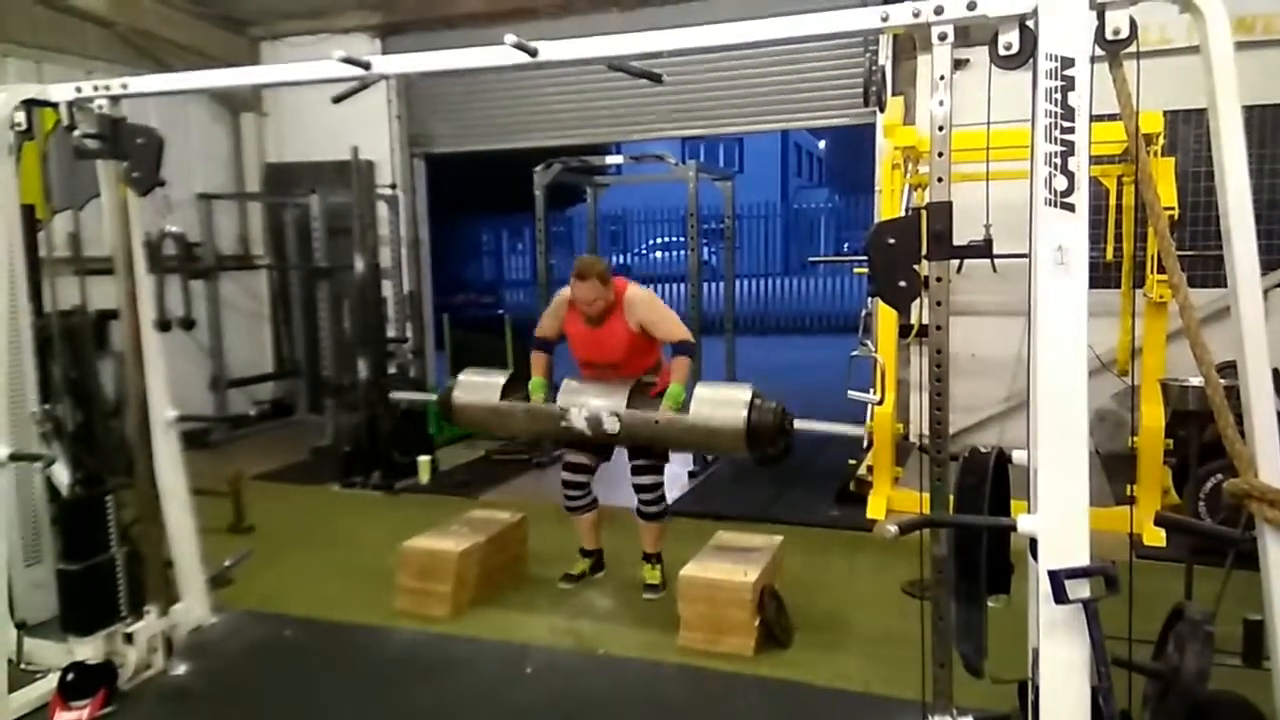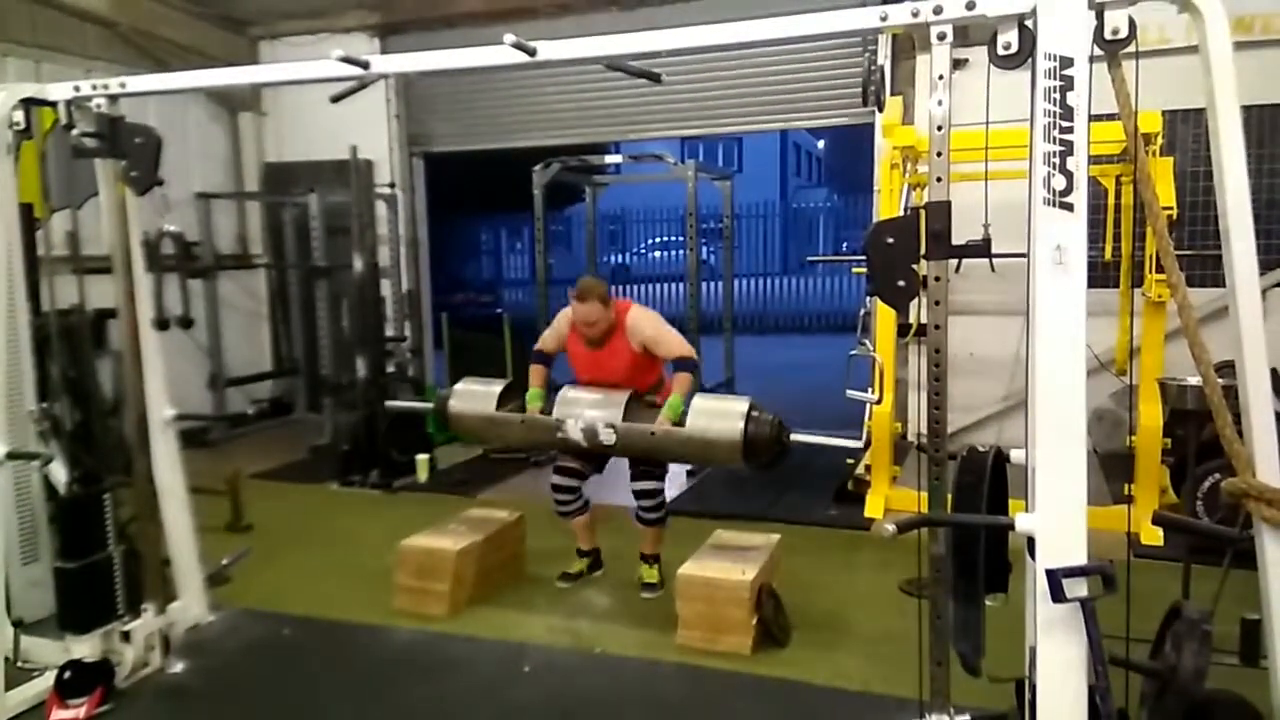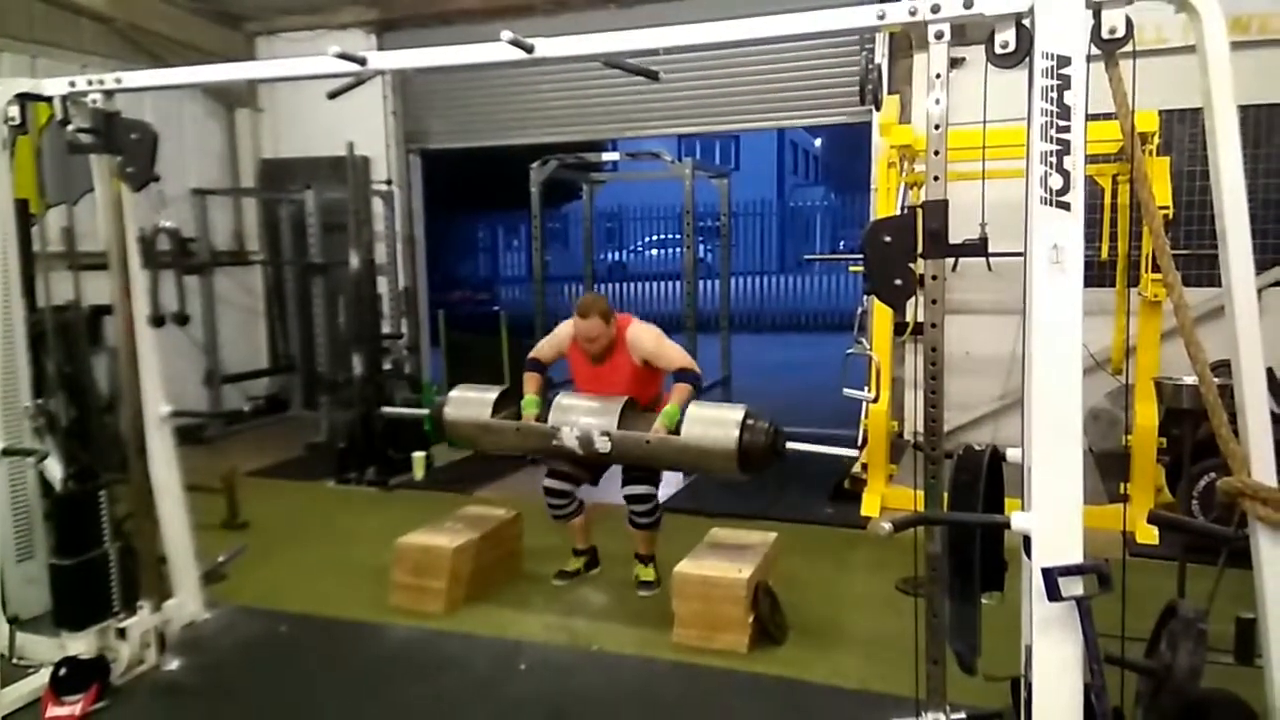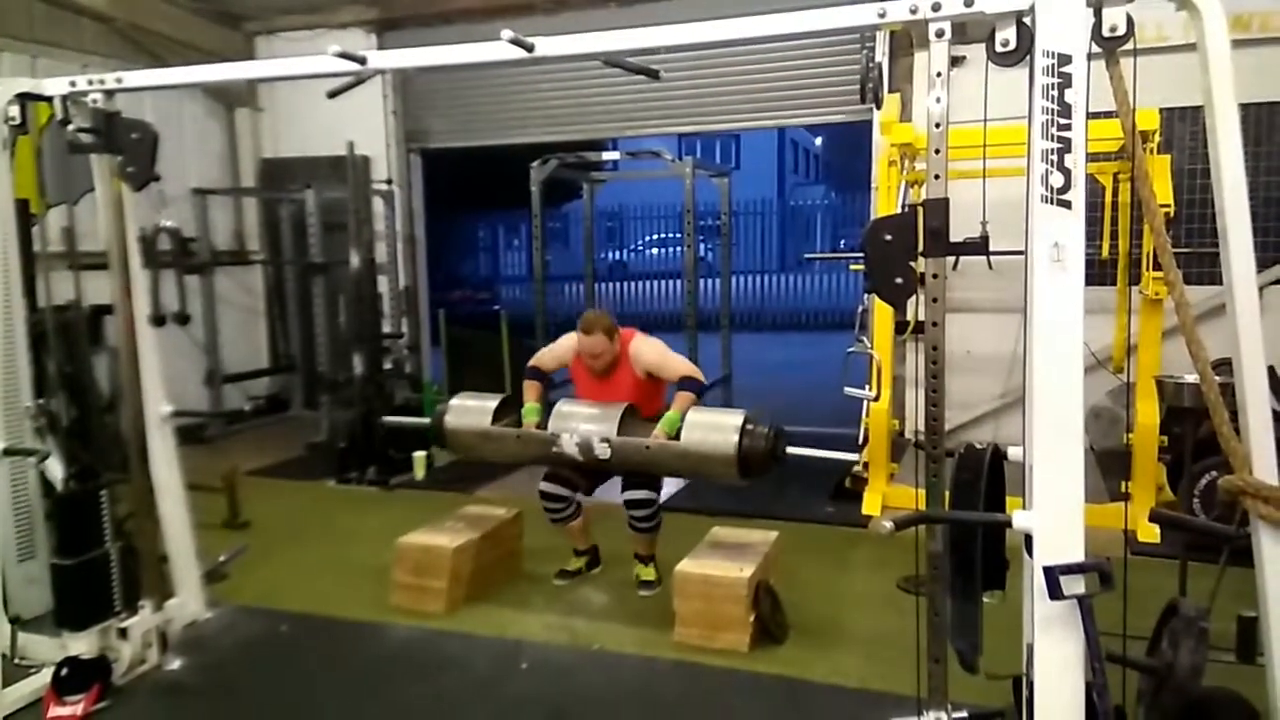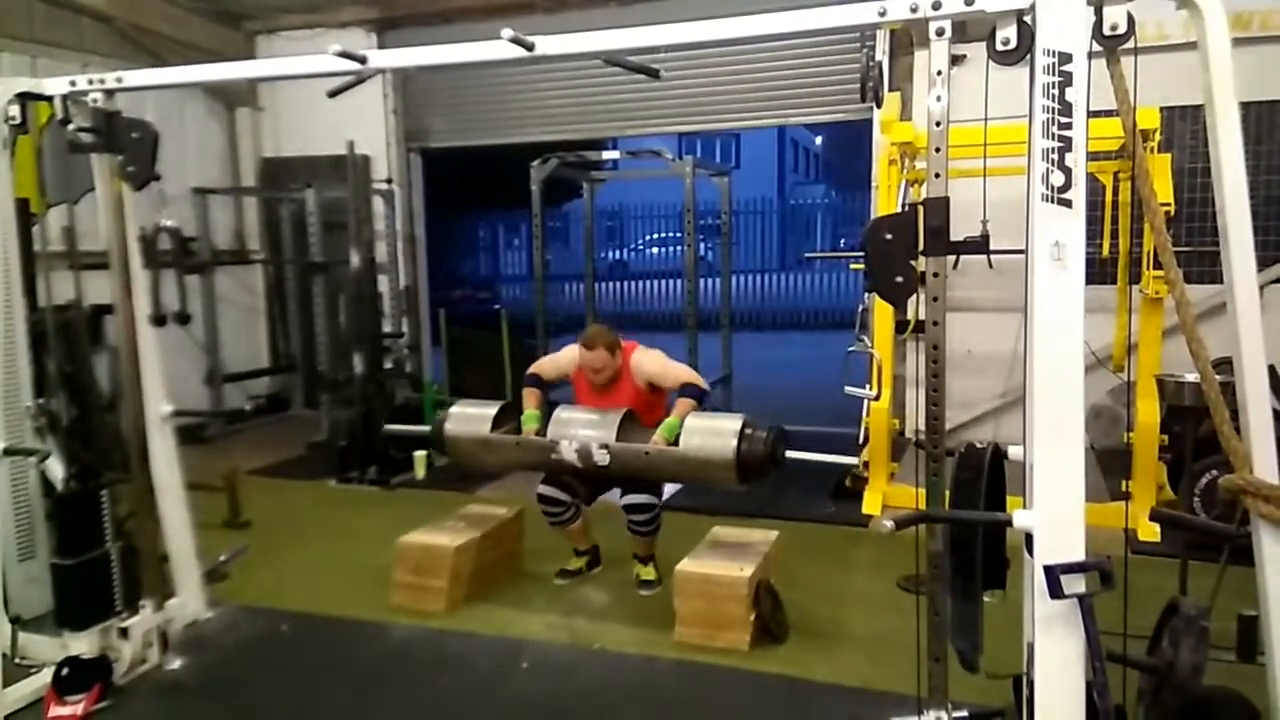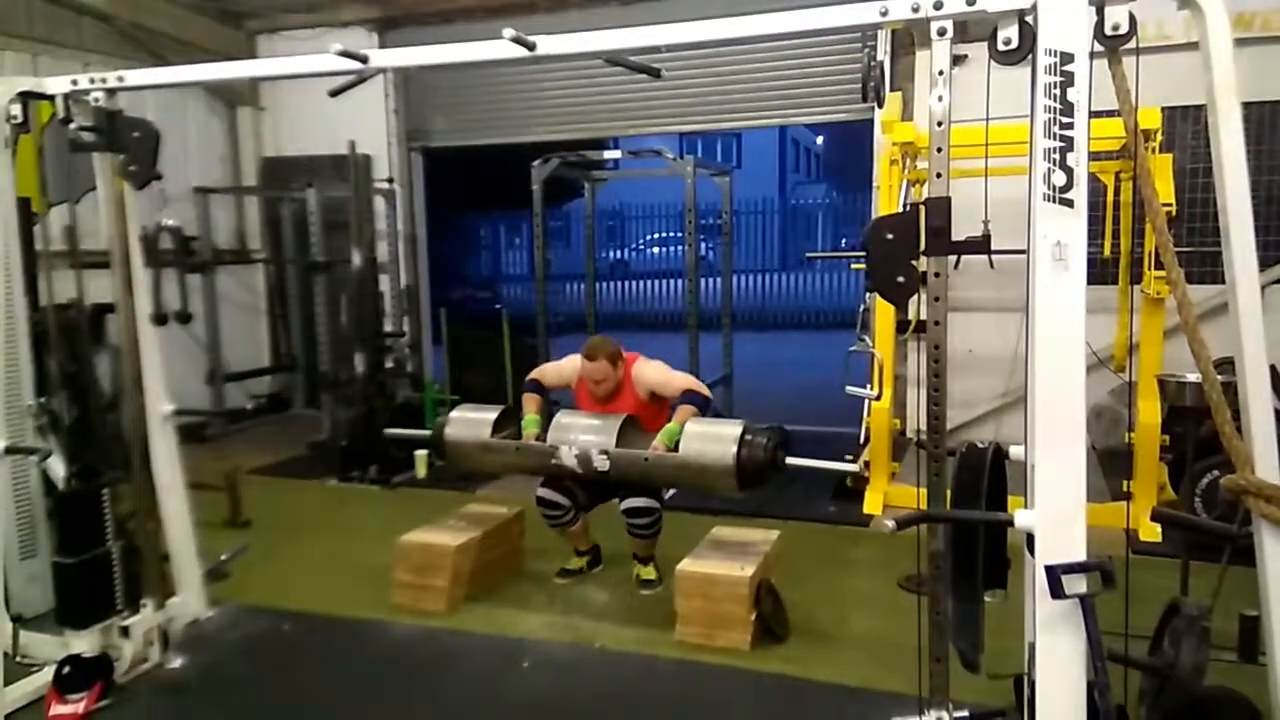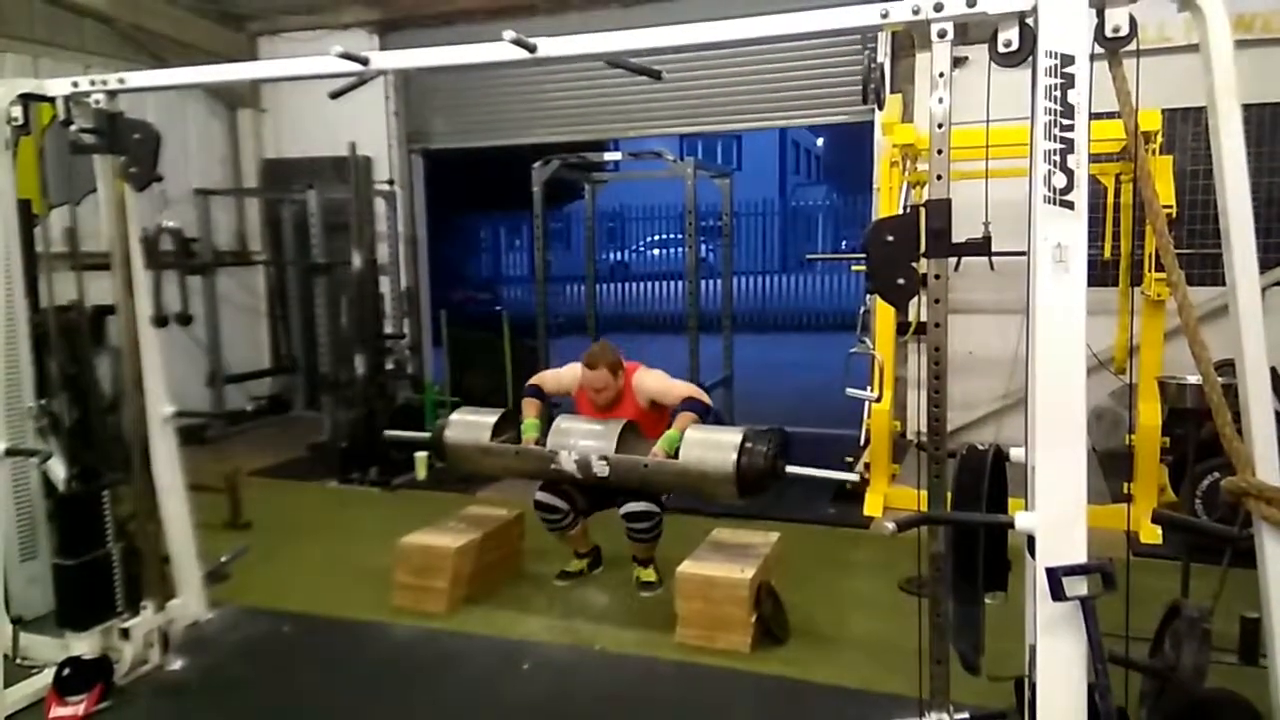
dt=0.1s
person 1, frame 1
left shoulder: (636, 301)
right shoulder: (564, 301)
left elbow: (683, 342)
right elbow: (542, 338)
left wrist: (673, 398)
right wrist: (538, 386)
left knee: (647, 483)
right knee: (572, 476)
left ankle: (652, 563)
right ankle: (590, 558)
person 1, frame 2
left shoulder: (638, 321)
right shoulder: (566, 321)
left elbow: (686, 359)
right elbow: (542, 352)
left wrist: (672, 409)
right wrist: (535, 396)
left knee: (647, 488)
right knee: (563, 481)
left ankle: (650, 562)
right ankle: (588, 556)
person 1, frame 3
left shoulder: (637, 336)
right shoulder: (567, 332)
left elbow: (689, 370)
right elbow: (536, 359)
left wrist: (668, 417)
right wrist: (531, 402)
left knee: (639, 493)
right knee: (555, 485)
left ankle: (645, 561)
right ankle: (585, 555)
person 1, frame 4
left shoulder: (641, 350)
right shoulder: (569, 346)
left elbow: (694, 379)
right elbow: (535, 367)
left wrist: (669, 423)
right wrist: (531, 410)
left knee: (639, 498)
right knee: (552, 489)
left ankle: (645, 561)
right ankle: (585, 554)
person 1, frame 5
left shoulder: (641, 363)
right shoulder: (572, 358)
left elbow: (697, 385)
right elbow: (535, 373)
left wrist: (668, 429)
right wrist: (531, 416)
left knee: (639, 502)
right knee: (549, 493)
left ankle: (644, 561)
right ankle: (586, 554)
person 1, frame 6
left shoulder: (643, 373)
right shoulder: (574, 367)
left elbow: (699, 393)
right elbow: (535, 379)
left wrist: (669, 435)
right wrist: (531, 421)
left knee: (639, 506)
right knee: (548, 496)
left ankle: (644, 561)
right ankle: (586, 553)
person 1, frame 7
left shoulder: (644, 382)
right shoulder: (575, 376)
left elbow: (700, 401)
right elbow: (535, 385)
left wrist: (669, 441)
right wrist: (530, 425)
left knee: (638, 511)
right knee: (546, 500)
left ankle: (644, 563)
right ankle: (587, 555)
